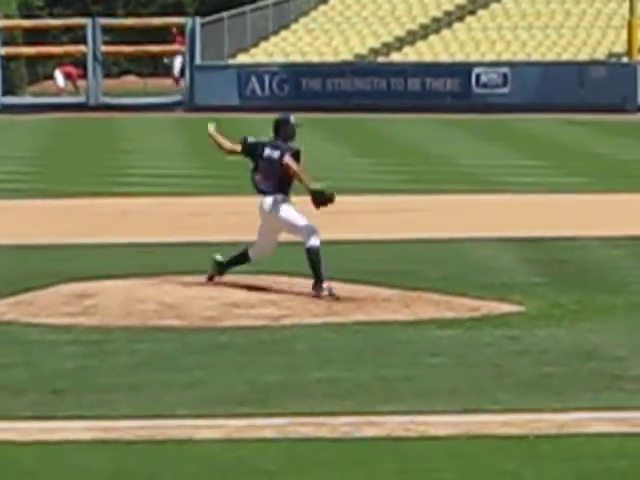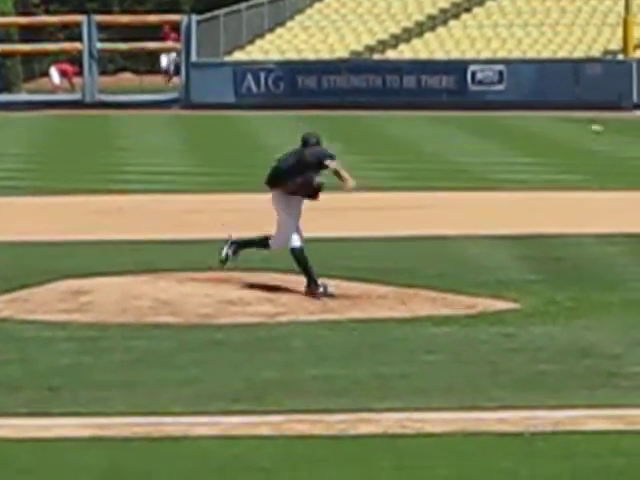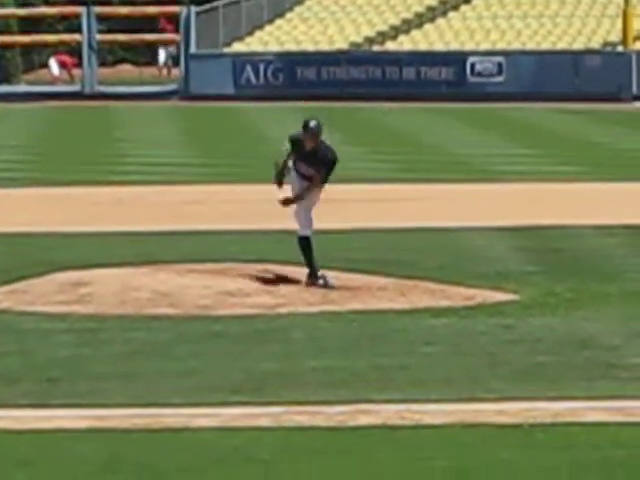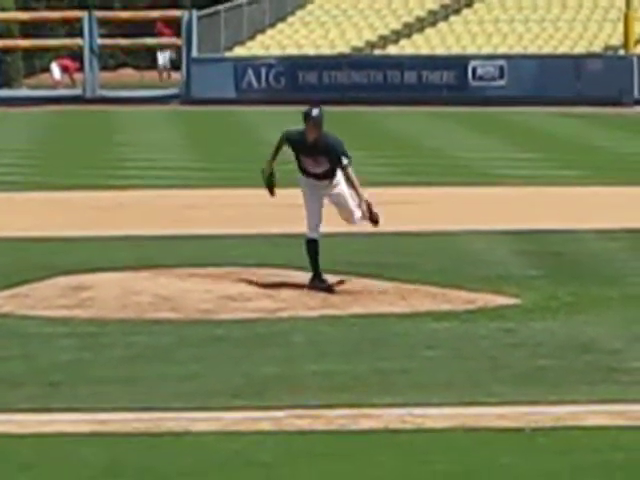
dt=0.2s
person 1, frame 1
left shoulder: (260, 146)
right shoulder: (289, 150)
left elbow: (229, 148)
right elbow: (288, 164)
left wrist: (213, 133)
right wrist: (311, 188)
left hip: (266, 204)
right hip: (277, 203)
left knee: (260, 249)
right knee: (311, 234)
left ankle: (222, 266)
right ankle: (319, 284)
person 1, frame 2
left shoulder: (319, 154)
right shoulder: (285, 165)
right elbow: (269, 183)
left wrist: (346, 179)
right wrist: (290, 188)
left hip: (296, 196)
right hip: (284, 197)
left knee: (278, 241)
right knee: (293, 239)
left ankle: (236, 245)
right ankle: (312, 284)
person 1, frame 3
left shoulder: (327, 155)
right shoulder: (296, 140)
left elbow: (318, 183)
left wrist: (295, 198)
right wrist: (285, 163)
left hip: (314, 185)
right hip: (298, 178)
left knee: (302, 212)
right knee: (304, 226)
right ankle: (313, 273)
person 1, frame 4
left shoulder: (332, 143)
right shoulder: (296, 137)
left elbow: (347, 170)
right elbow: (283, 138)
left wrist: (361, 197)
right wrist: (271, 162)
left hip: (333, 181)
right hip: (310, 183)
left knee: (351, 217)
right knee: (313, 228)
left ankle: (366, 211)
right ankle: (316, 277)
